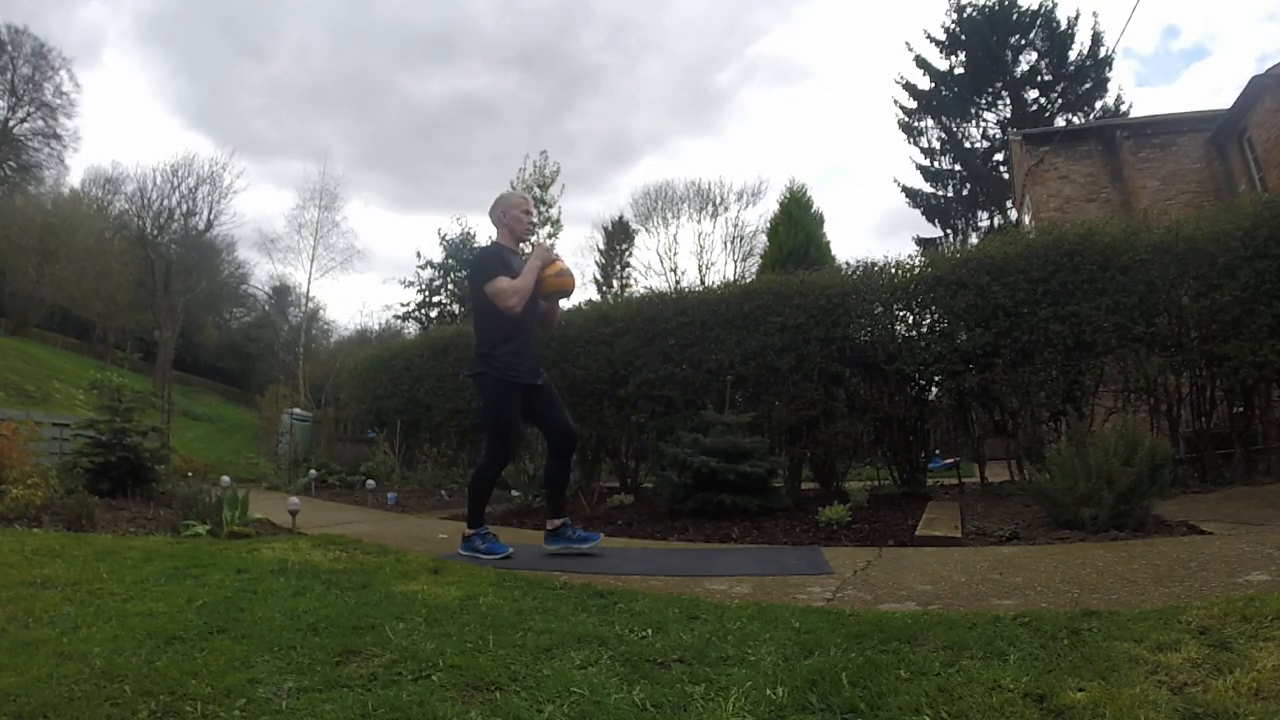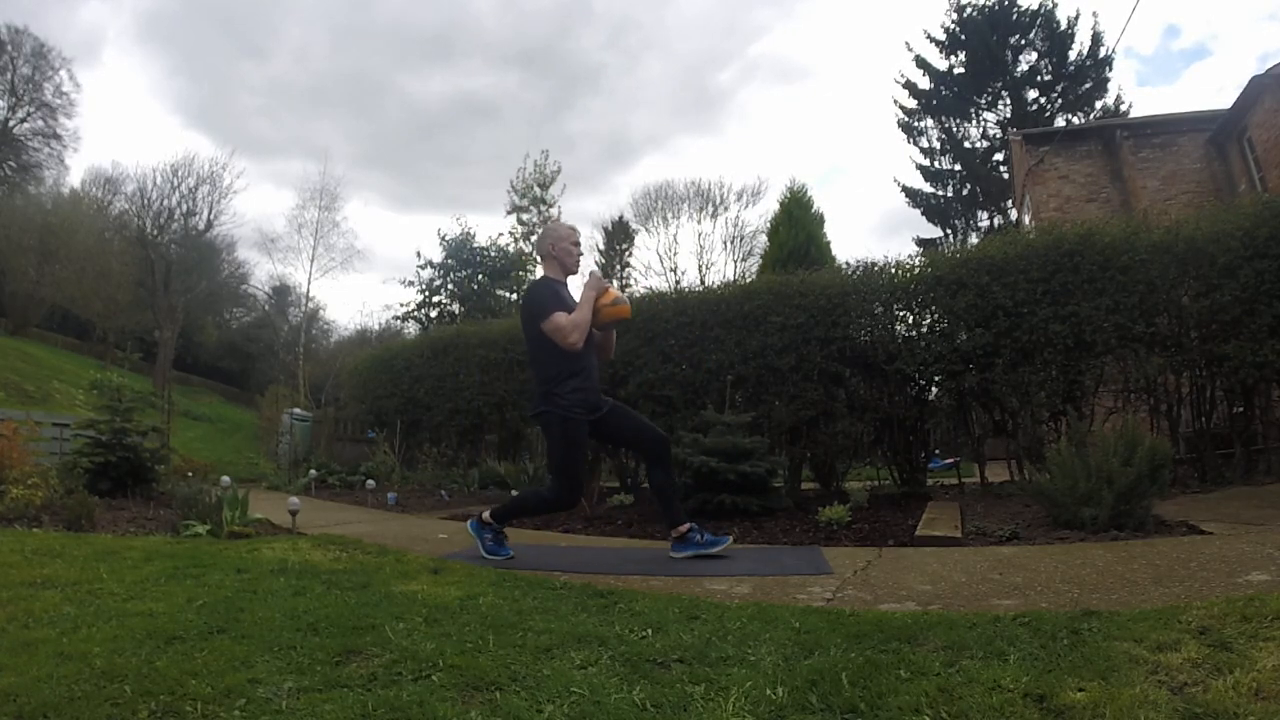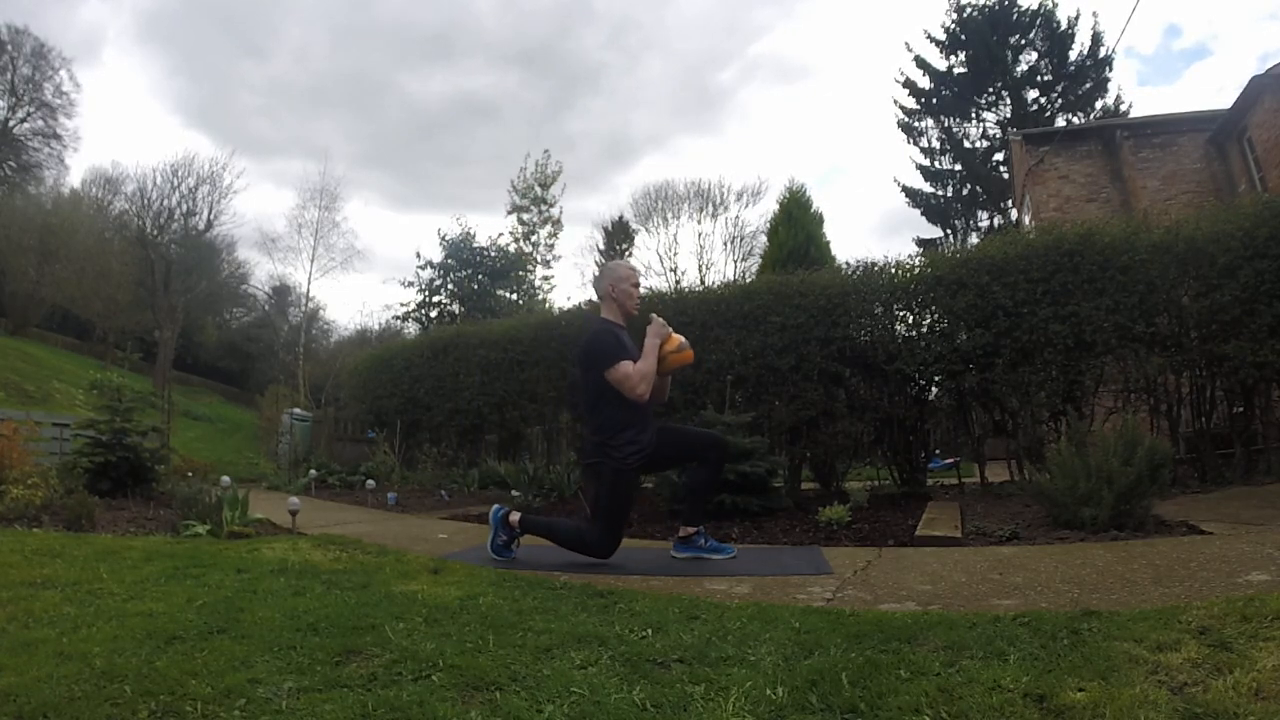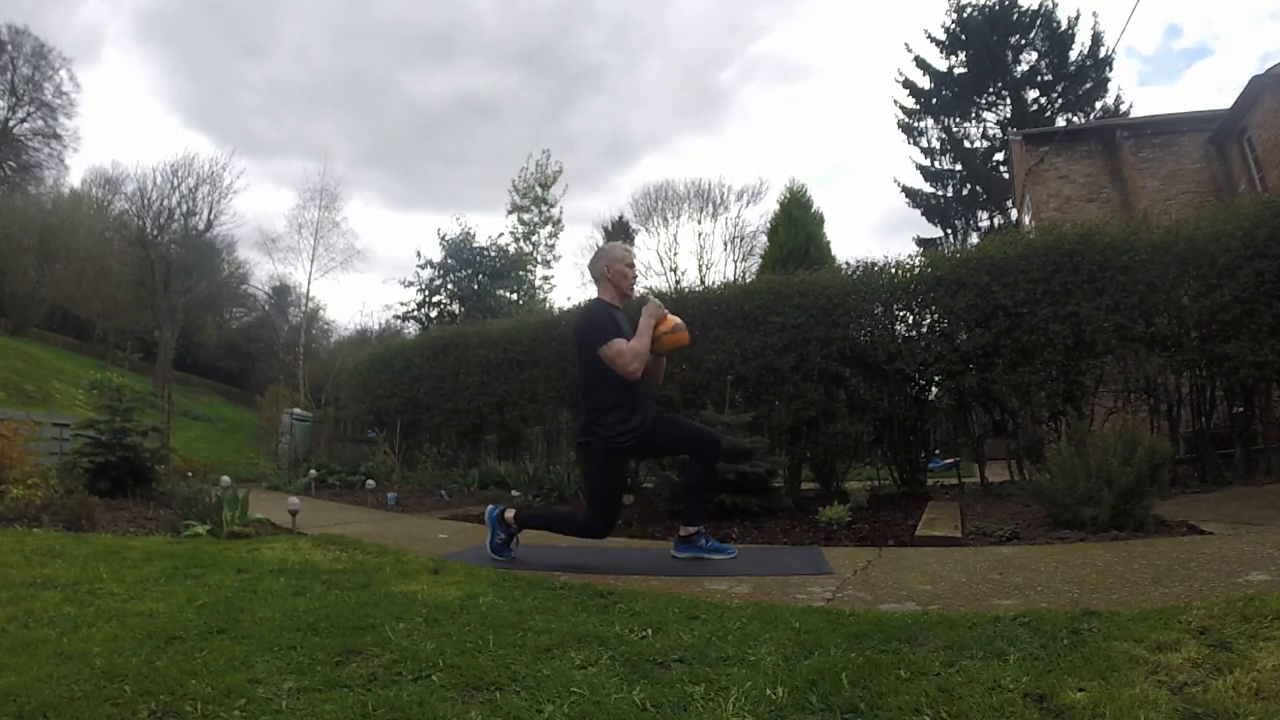
dt=0.4s
person 1, frame 1
left shoulder: (523, 262)
right shoulder: (487, 258)
left elbow: (546, 322)
right elbow: (510, 302)
right wrist: (536, 263)
left hip: (530, 372)
right hip: (499, 373)
left knee: (565, 437)
right knee: (500, 452)
left ankle: (556, 527)
right ankle: (474, 532)
person 1, frame 2
left shoulder: (564, 296)
right shoulder: (539, 294)
left elbow: (606, 351)
right elbow: (573, 340)
right wrist: (591, 293)
left hip: (593, 403)
right hip: (563, 408)
left knee: (657, 445)
right knee: (567, 493)
left ankle: (683, 534)
right ankle: (489, 522)
person 1, frame 3
left shoulder: (622, 337)
right shoulder: (601, 337)
left elbow: (657, 396)
right elbow: (639, 390)
right wrist: (652, 340)
left hip: (642, 441)
right hip: (615, 452)
left knee: (714, 447)
right knee: (602, 543)
left ankle: (689, 535)
right ankle: (510, 521)
person 1, frame 4
left shoulder: (621, 318)
right shoulder: (595, 318)
left elbow: (653, 377)
right elbow: (631, 369)
right wrist: (649, 321)
left hip: (639, 421)
right hip: (607, 432)
left knee: (706, 442)
right knee: (599, 524)
left ankle: (689, 535)
right ankle: (506, 519)
